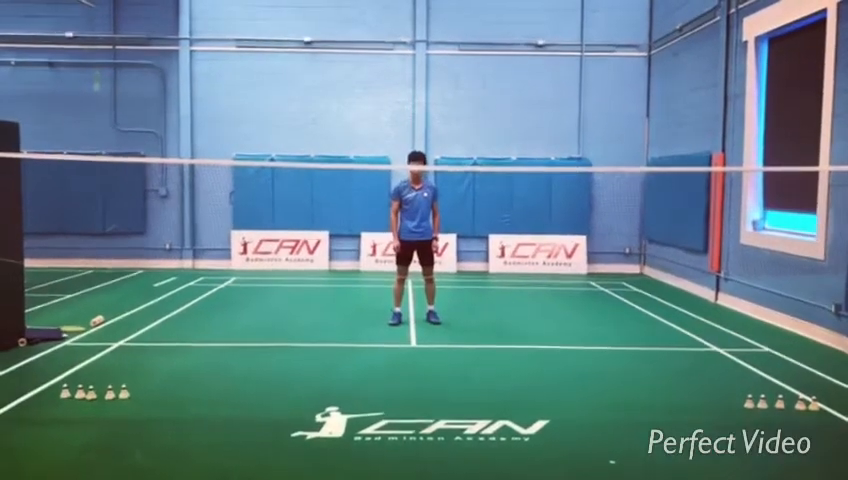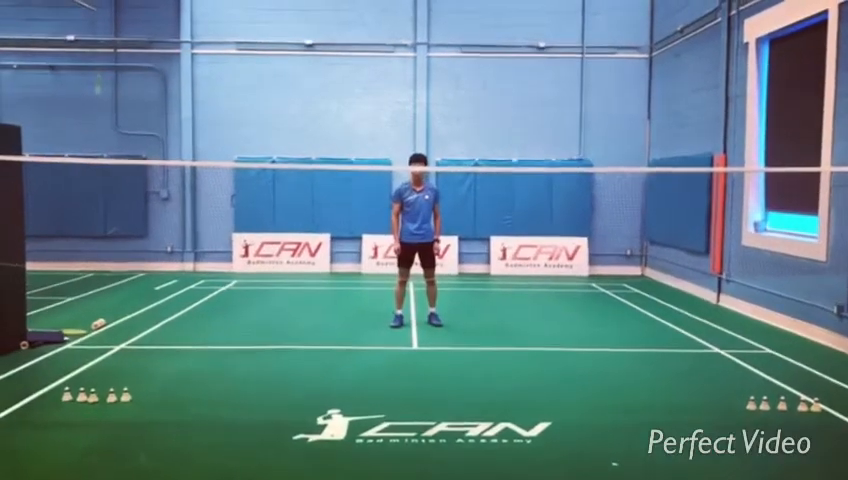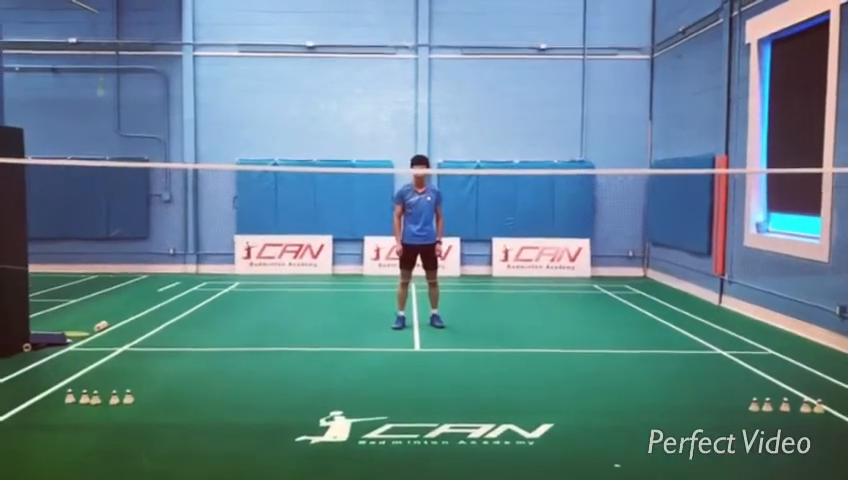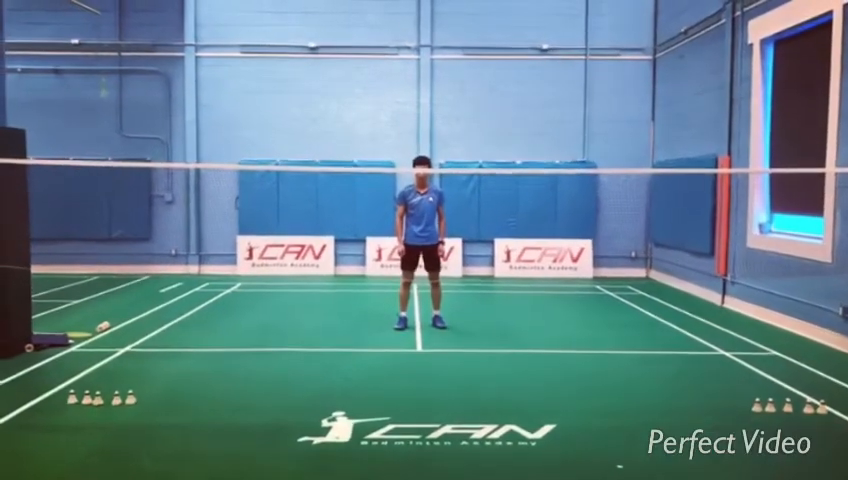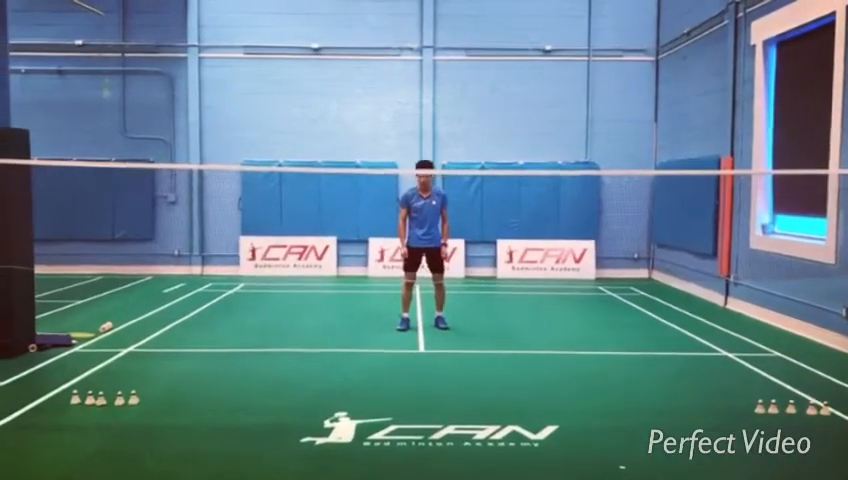
dt=0.2s
person 1, frame 1
left shoulder: (432, 189)
right shoulder: (400, 188)
left elbow: (435, 214)
right elbow: (394, 214)
left wrist: (435, 237)
right wrist: (395, 237)
left hip: (426, 238)
right hip: (405, 238)
left knee: (429, 276)
right knee: (400, 276)
left ankle: (431, 310)
right ankle: (397, 311)
person 1, frame 2
left shoulder: (433, 191)
right shoulder: (401, 190)
left elbow: (437, 216)
right elbow: (395, 216)
left wrist: (437, 239)
right wrist: (396, 240)
left hip: (427, 241)
right hip: (406, 241)
left knee: (430, 278)
right knee: (402, 279)
left ankle: (432, 313)
right ankle: (398, 314)
person 1, frame 3
left shoulder: (435, 192)
right shoulder: (403, 192)
left elbow: (439, 218)
right elbow: (397, 218)
left wrist: (439, 241)
right wrist: (398, 241)
left hip: (429, 242)
right hip: (408, 243)
left knee: (432, 280)
right knee: (404, 280)
left ankle: (435, 314)
right ankle: (401, 315)
person 1, frame 4
left shoulder: (437, 193)
right shoulder: (405, 193)
left elbow: (441, 219)
right elbow: (399, 218)
left wrist: (441, 241)
right wrist: (400, 242)
left hip: (432, 243)
right hip: (410, 243)
left knee: (435, 281)
right knee: (406, 281)
left ankle: (437, 315)
right ankle: (403, 316)
person 1, frame 5
left shoulder: (441, 195)
right shoulder: (408, 196)
left elbow: (445, 221)
right elbow: (402, 221)
left wrist: (444, 243)
right wrist: (403, 244)
left hip: (434, 245)
right hip: (413, 245)
left knee: (439, 282)
right knee: (408, 282)
left ankle: (439, 316)
right ankle: (405, 317)
